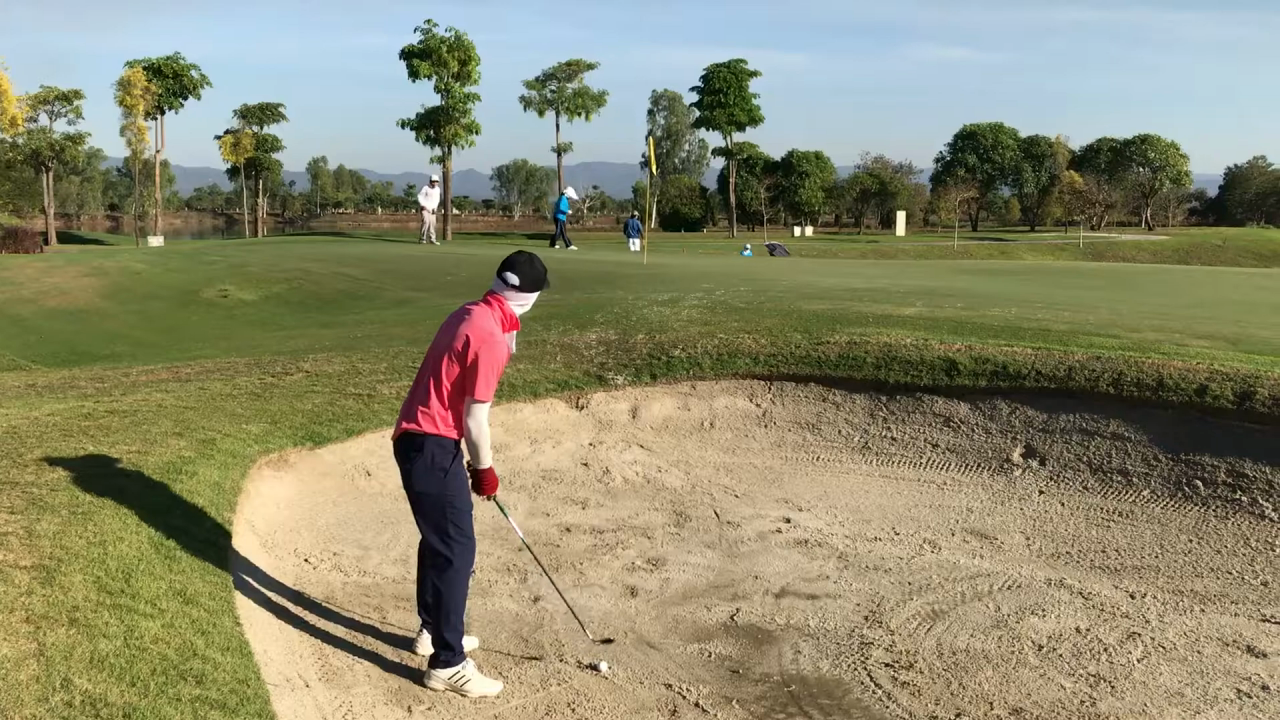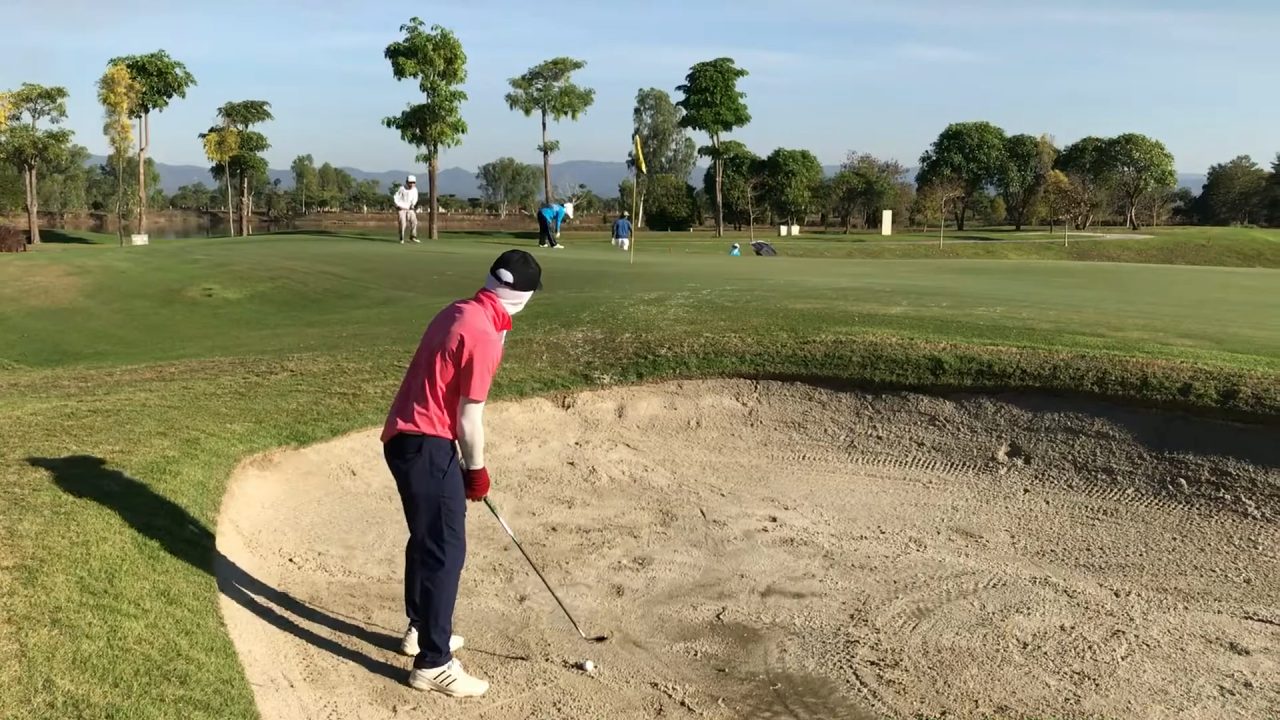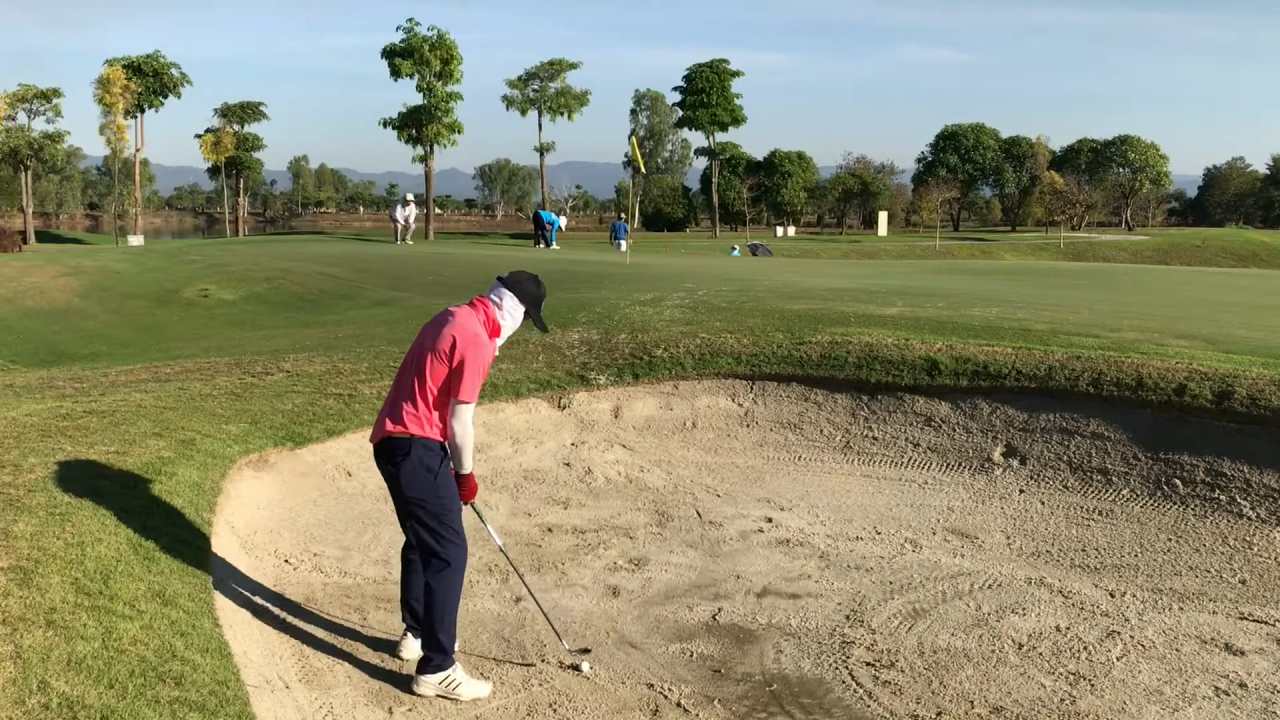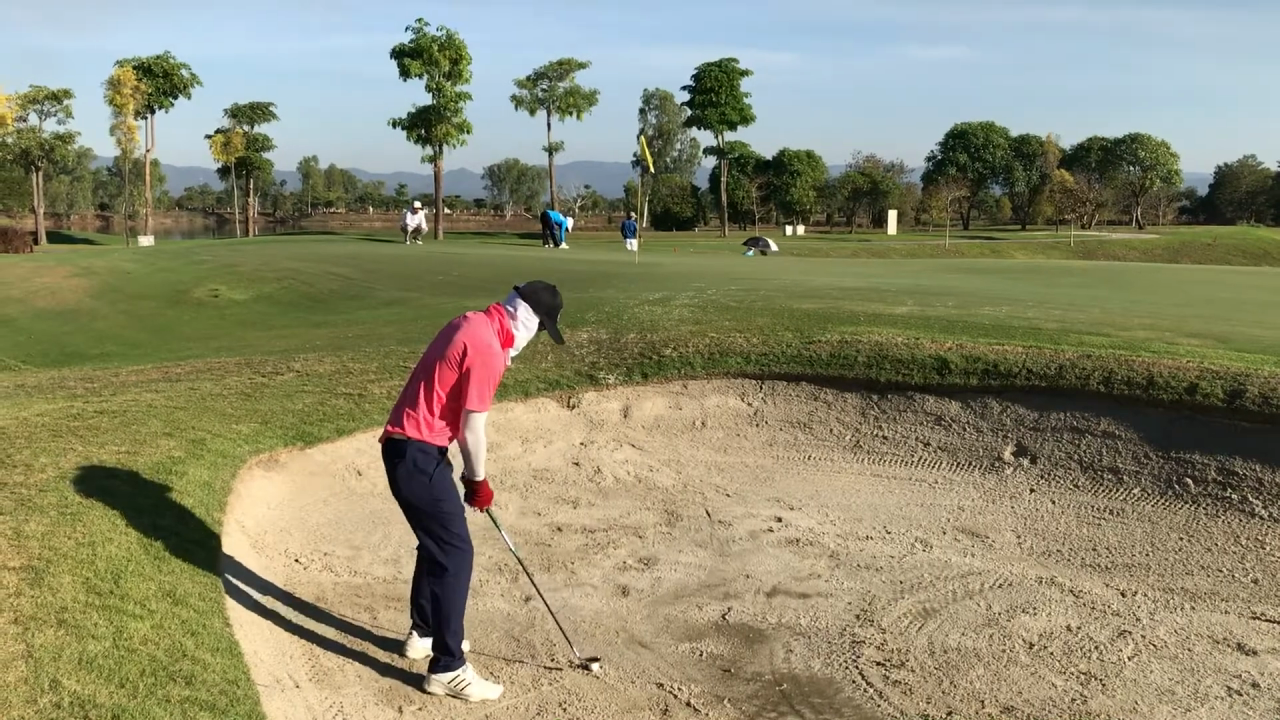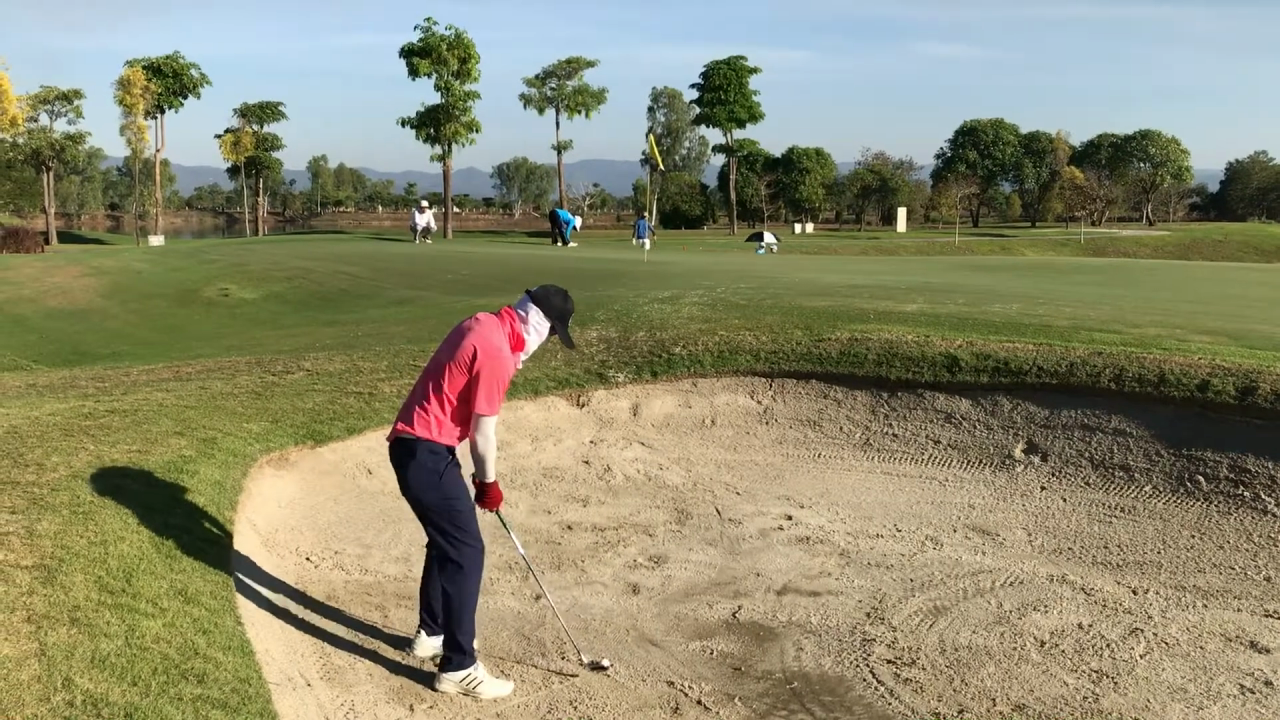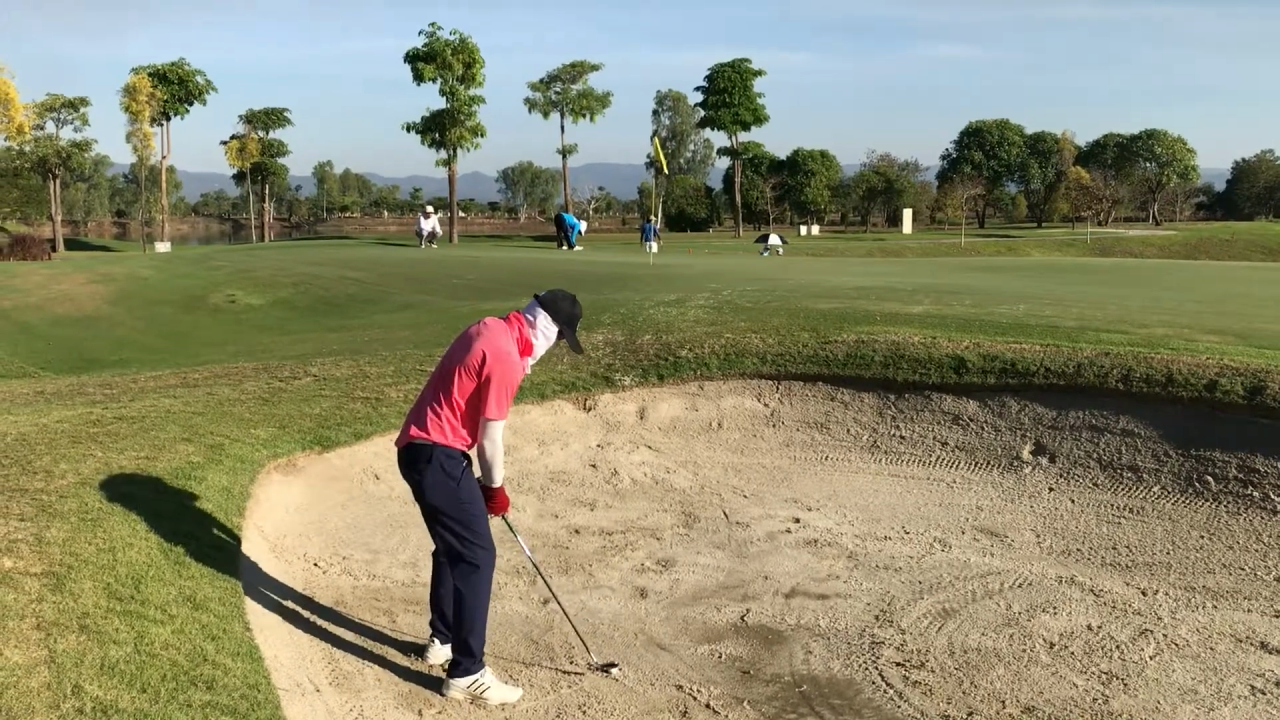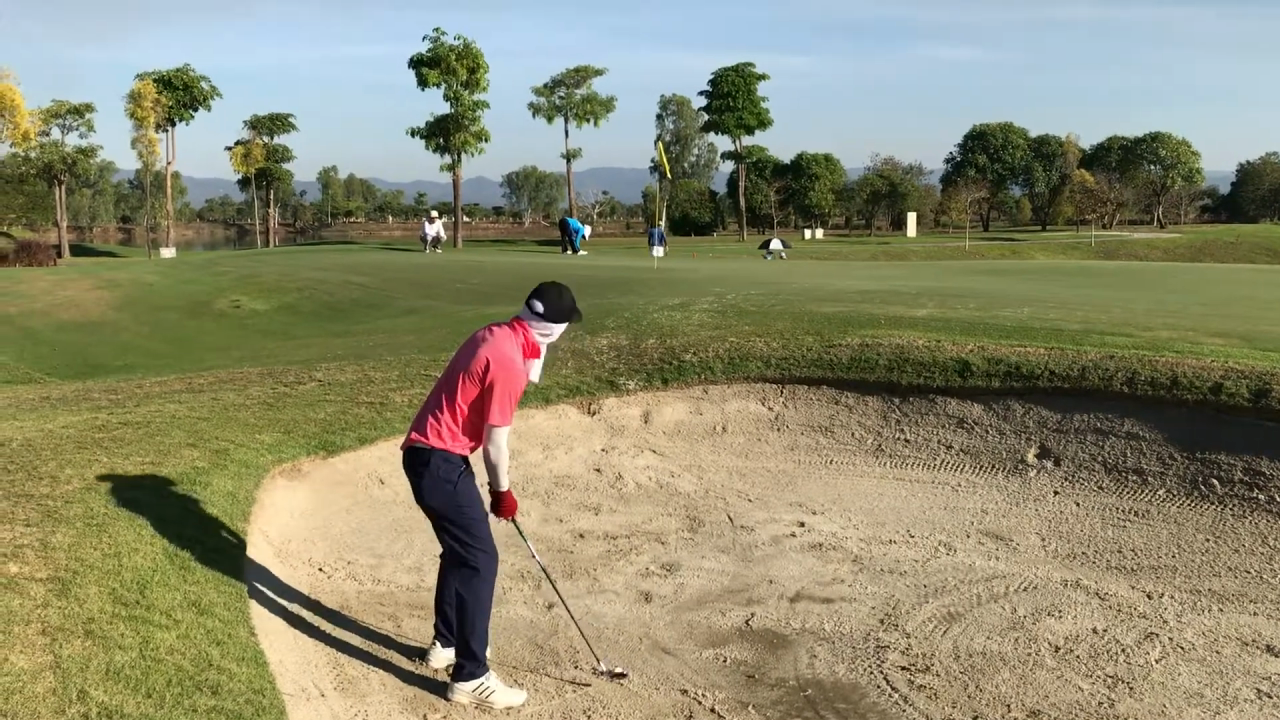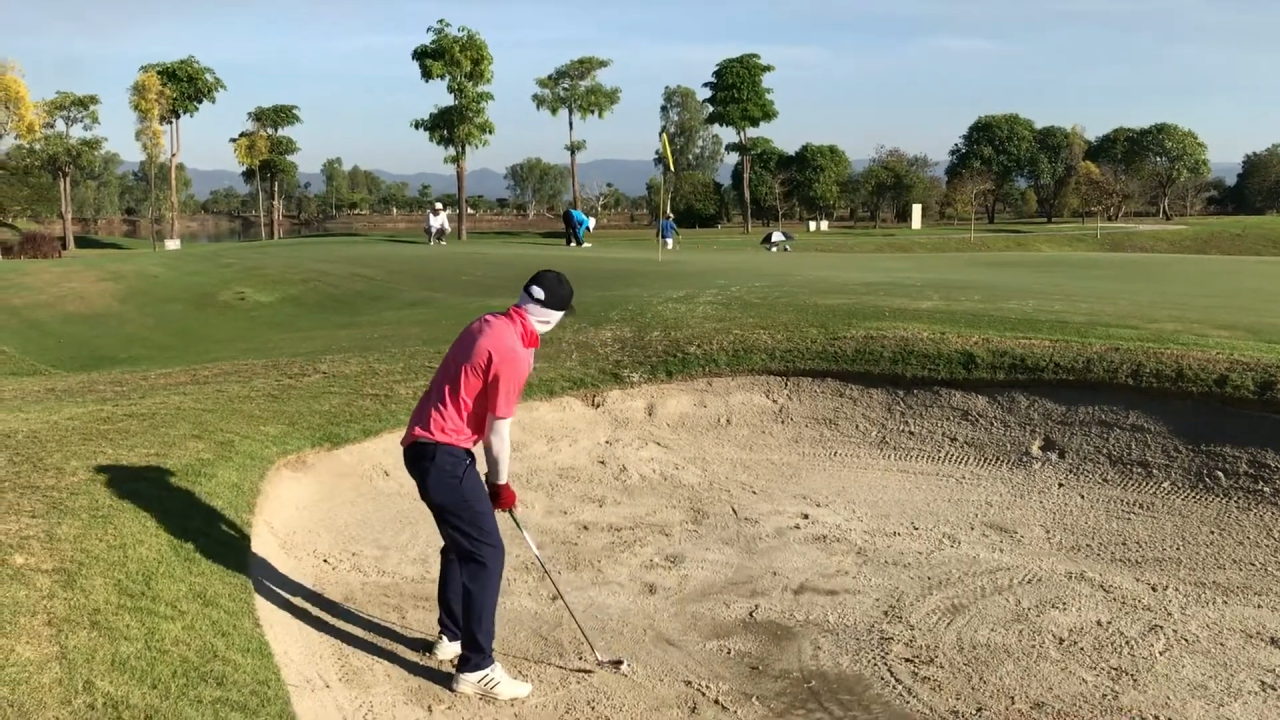
dt=0.5s
person 1, frame 1
left shoulder: (470, 314)
right shoulder: (490, 338)
right elbow: (475, 419)
left wrist: (477, 464)
right wrist: (485, 470)
left hip: (417, 439)
right hip: (433, 447)
left knee: (439, 540)
right knee: (456, 551)
left ankle: (434, 630)
right ankle: (447, 664)
person 1, frame 2
left shoulder: (457, 312)
right shoulder: (485, 338)
right elbow: (468, 419)
left wrist: (467, 466)
right wrist: (477, 470)
left hip: (403, 437)
right hip: (427, 446)
left knee: (426, 539)
right knee: (445, 552)
left ankle: (421, 630)
right ankle: (432, 664)
person 1, frame 3
left shoulder: (452, 317)
right shoulder: (477, 341)
right elbow: (459, 420)
left wrist: (454, 468)
right wrist: (465, 474)
left hip: (391, 441)
right hip: (417, 449)
left knee: (421, 543)
right knee: (448, 554)
left ankle: (416, 634)
right ankle: (436, 669)
person 1, frame 4
left shoulder: (470, 322)
right shoulder: (488, 349)
right elbow: (471, 429)
left wrist: (471, 475)
right wrist: (478, 481)
left hip: (403, 444)
right hip: (419, 453)
left knee: (436, 543)
right knee: (454, 556)
left ankle: (423, 633)
right ankle: (446, 669)
person 1, frame 5
left shoulder: (481, 323)
right shoulder: (497, 353)
right elbow: (482, 431)
right wrist: (489, 483)
left hip: (410, 444)
right hip: (427, 452)
left knee: (445, 540)
right knee: (466, 553)
left ankle: (432, 632)
right ankle: (457, 667)
person 1, frame 6
left shoulder: (489, 328)
right shoulder: (506, 358)
right elbow: (490, 435)
left wrist: (486, 482)
right wrist: (495, 488)
left hip: (417, 448)
right hip: (438, 456)
left knee: (452, 548)
right knee: (476, 557)
left ankle: (443, 640)
right ankle: (466, 674)
person 1, frame 7
left shoulder: (494, 335)
right shoulder: (511, 365)
right elbow: (494, 442)
right wrist: (503, 491)
left hip: (425, 453)
right hip: (441, 462)
left knee: (460, 551)
right knee: (480, 561)
left ankle: (446, 644)
right ankle: (470, 677)
person 1, frame 8
left shoulder: (488, 324)
right shoulder: (513, 354)
right elbow: (497, 432)
right wrist: (501, 484)
left hip: (423, 445)
right hip: (444, 455)
left knee: (461, 544)
right knee: (486, 554)
left ankle: (452, 636)
right ankle: (475, 669)
